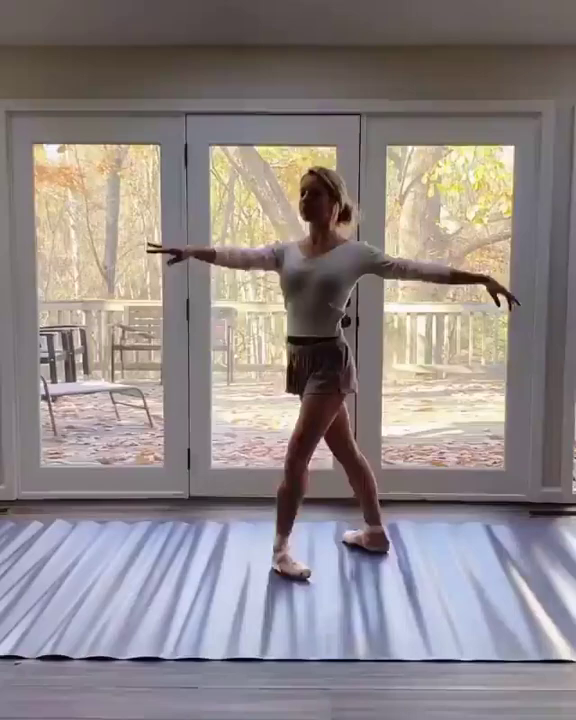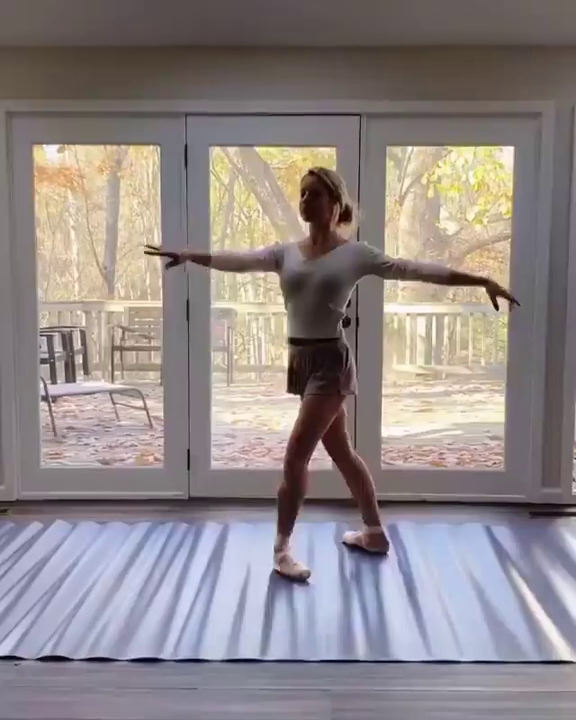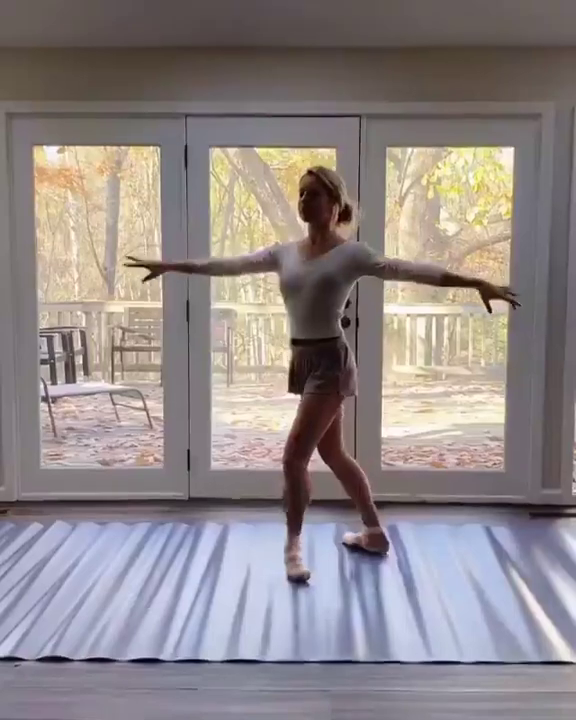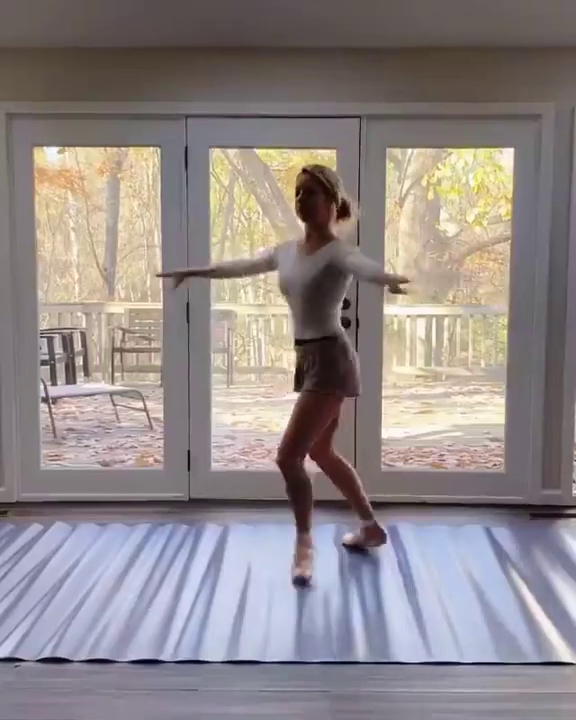
dt=0.1s
person 1, frame 1
left shoulder: (356, 253)
right shoulder: (287, 251)
left elbow: (418, 269)
right elbow: (240, 257)
left wrist: (483, 278)
right wrist: (188, 251)
left hip: (329, 359)
right hip: (300, 358)
left knee: (296, 457)
right knee: (346, 450)
left ankle: (281, 547)
right ankle: (375, 530)
person 1, frame 2
left shoulder: (356, 254)
right shoulder: (286, 252)
left elbow: (417, 270)
right elbow: (237, 260)
left wrist: (482, 281)
right wrist: (185, 255)
left hip: (330, 361)
right hip: (300, 359)
left knee: (295, 458)
right knee: (342, 452)
left ankle: (282, 547)
right ankle: (374, 531)
person 1, frame 3
left shoulder: (354, 253)
right shoulder: (283, 252)
left elbow: (417, 268)
right elbow: (229, 263)
left wrist: (477, 282)
right wrist: (170, 265)
left hip: (328, 364)
right hip: (304, 360)
left knee: (294, 457)
right knee: (332, 454)
left ankle: (292, 547)
right ankle: (374, 531)
person 1, frame 4
left shoulder: (340, 252)
right shoulder: (289, 251)
left elbow: (367, 268)
right elbow: (247, 265)
left wrist: (390, 279)
right wrist: (194, 272)
left hip: (331, 359)
right hip: (311, 358)
left knee: (289, 455)
right knee: (321, 452)
left ankle: (304, 545)
right ankle: (370, 526)
